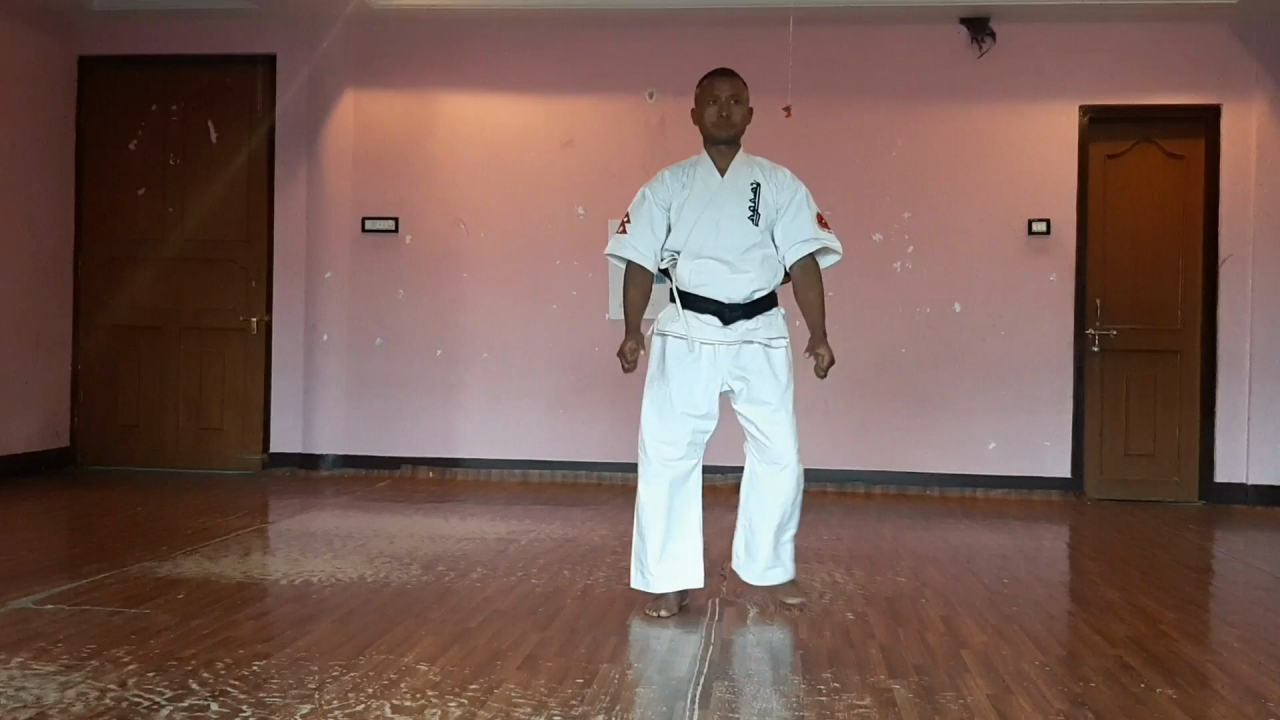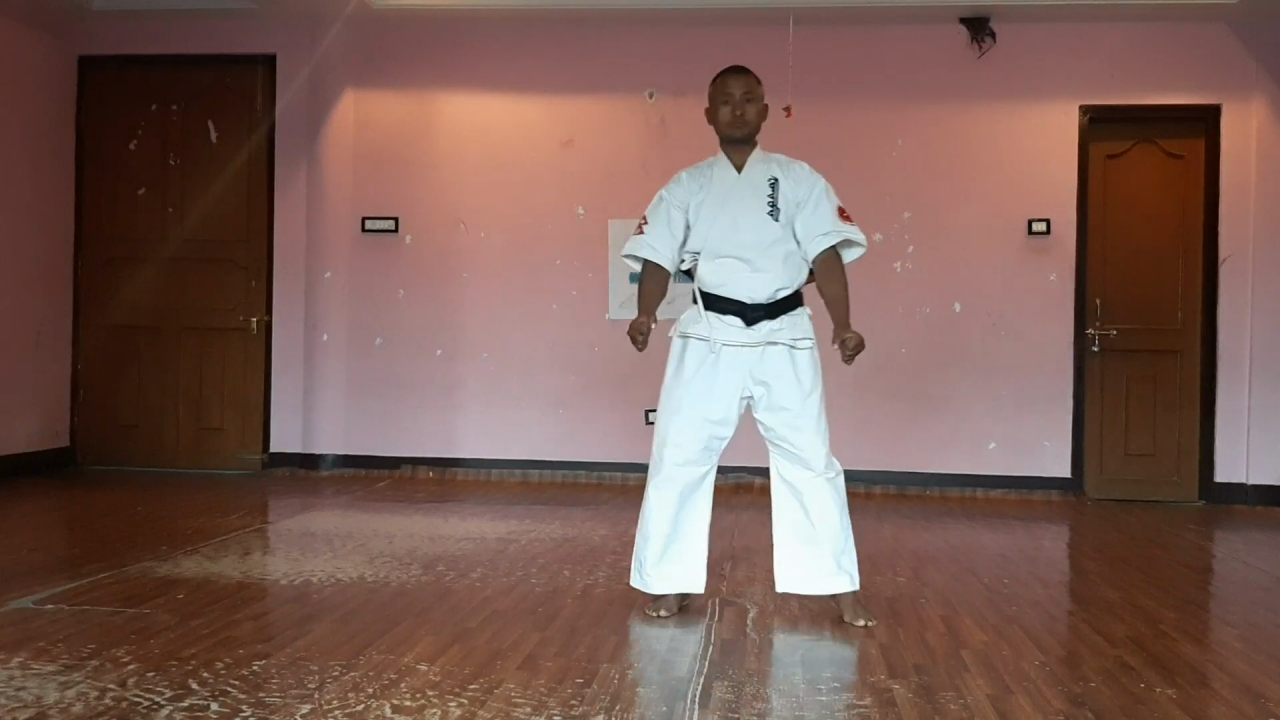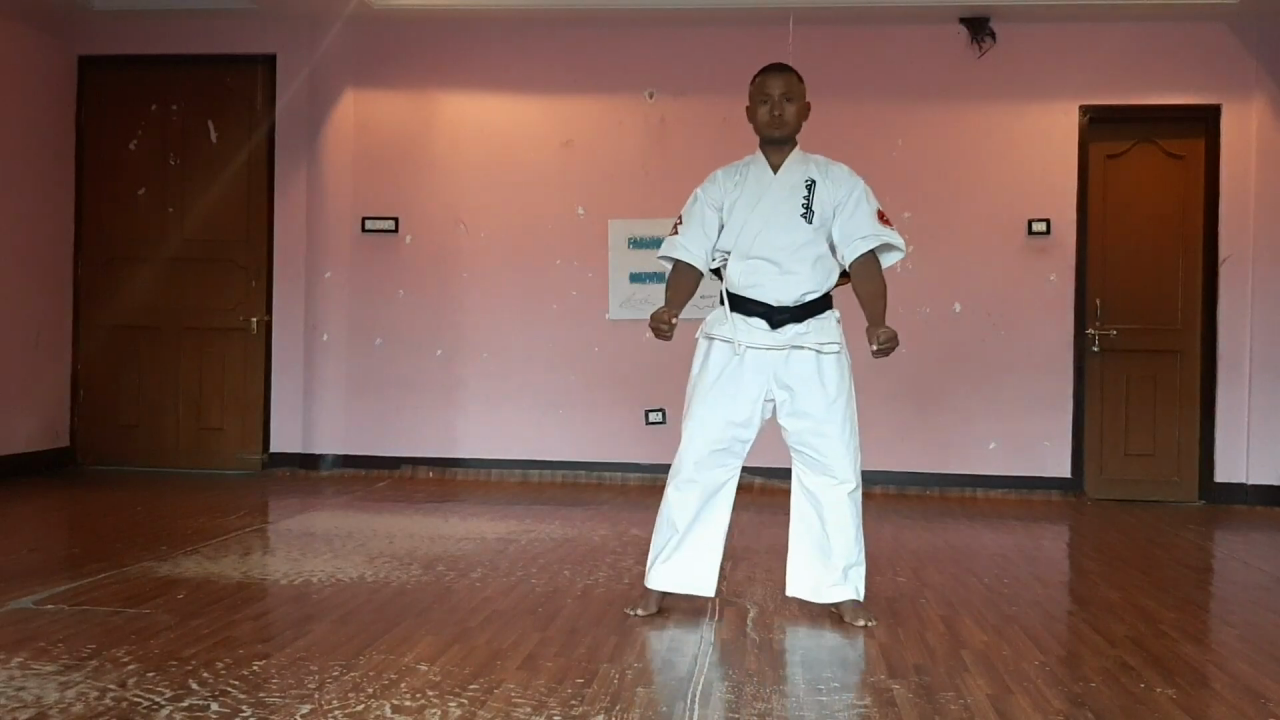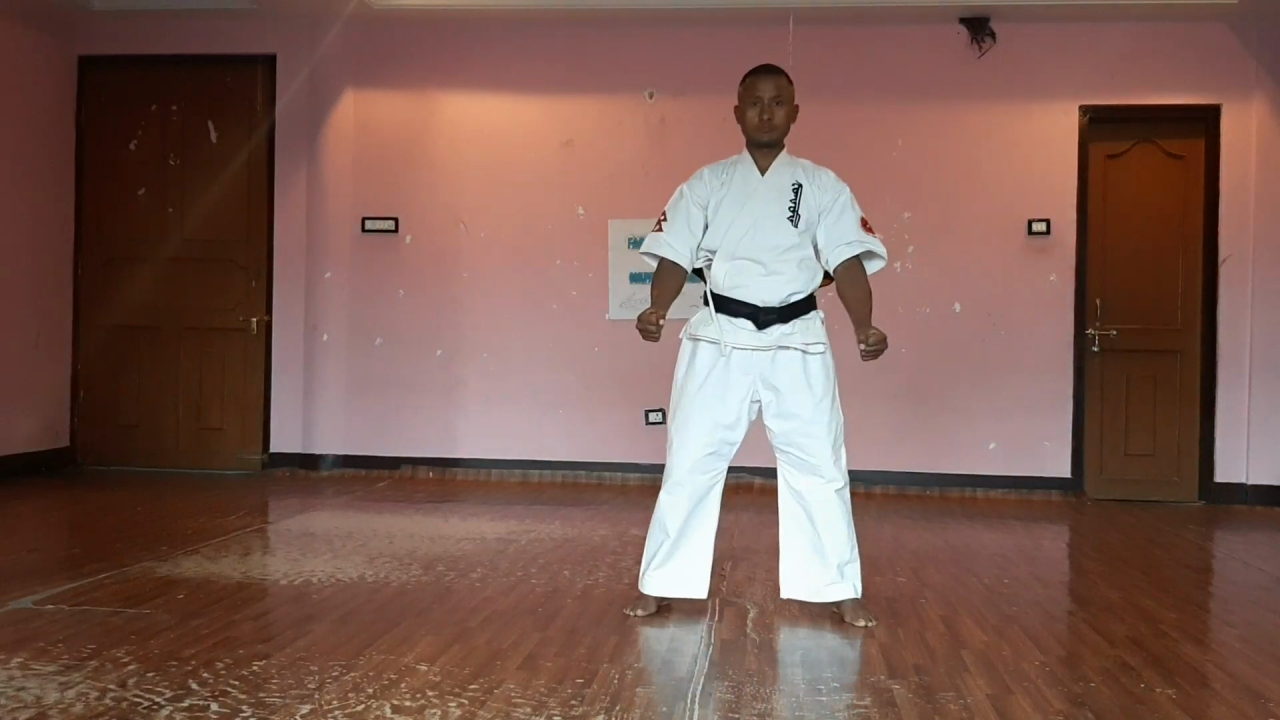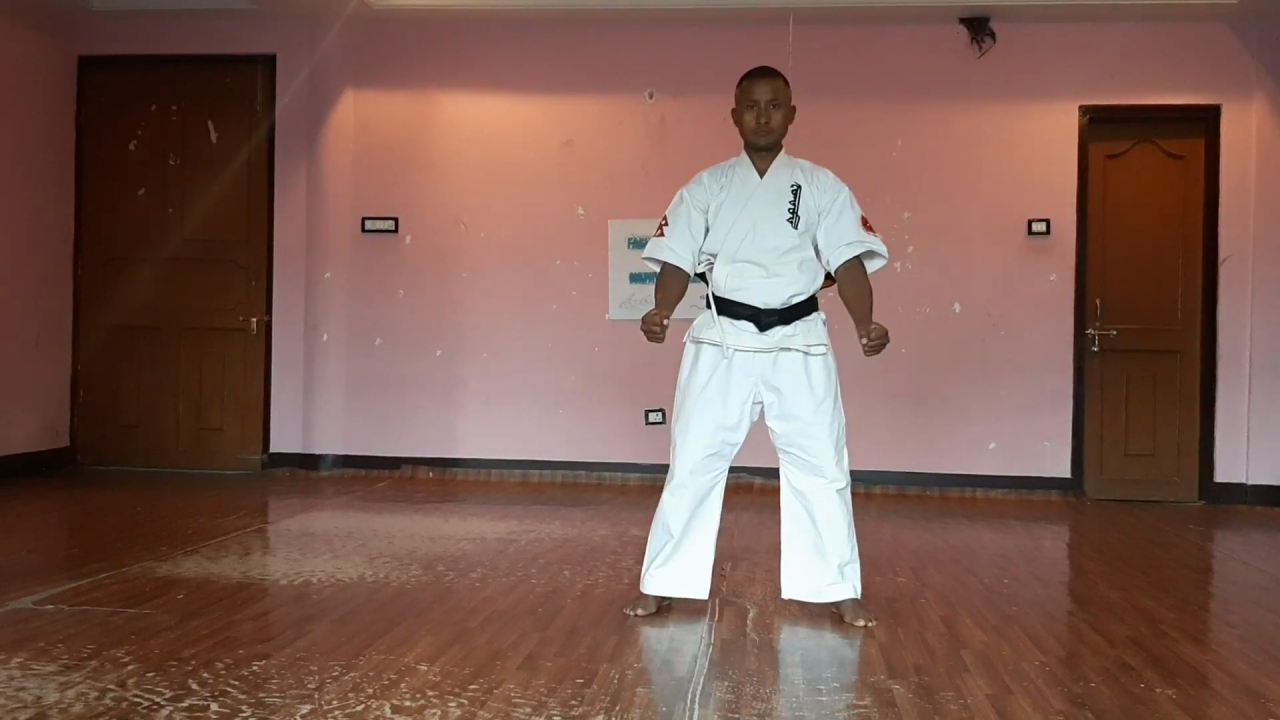
dt=0.3s
person 1, frame 1
left shoulder: (779, 184)
right shoulder: (667, 185)
left elbow: (803, 261)
right elbow: (639, 261)
left wrist: (818, 335)
right wrist: (633, 330)
left hip: (760, 334)
right hip: (687, 333)
left knee: (778, 456)
right knee: (668, 456)
left ankle: (772, 569)
right ankle: (668, 580)
person 1, frame 2
left shoulder: (799, 178)
right shoulder: (686, 186)
left elbow: (825, 254)
right elbow: (657, 258)
left wrist: (842, 325)
right wrist: (645, 315)
left hip: (784, 336)
right hip: (708, 336)
left knee: (810, 460)
right knee: (680, 458)
left ankle: (841, 587)
right ankle: (670, 581)
person 1, frame 3
left shoulder: (837, 181)
right shoulder: (722, 184)
left elbow: (863, 256)
right elbow: (690, 258)
left wrist: (877, 323)
right wrist: (671, 310)
left hip: (812, 339)
right hip: (734, 337)
left knee: (833, 466)
right knee: (702, 459)
left ankle: (841, 590)
right ankle: (662, 582)
person 1, frame 4
left shoulder: (823, 186)
right shoulder: (706, 183)
left elbow: (847, 261)
right elbow: (674, 256)
left wrist: (864, 326)
right wrist: (657, 309)
left hip: (797, 340)
right hip: (719, 339)
left knee: (818, 466)
right knee: (691, 463)
left ankle: (840, 590)
right ankle: (658, 584)
person 1, frame 5
left shoulder: (822, 185)
right shoulder: (706, 186)
left elbow: (848, 258)
right elbow: (677, 260)
left wrist: (865, 321)
right wrist: (661, 309)
left hip: (798, 341)
right hip: (722, 339)
left knee: (820, 466)
right knee: (694, 464)
left ankle: (841, 591)
right ankle: (660, 585)
